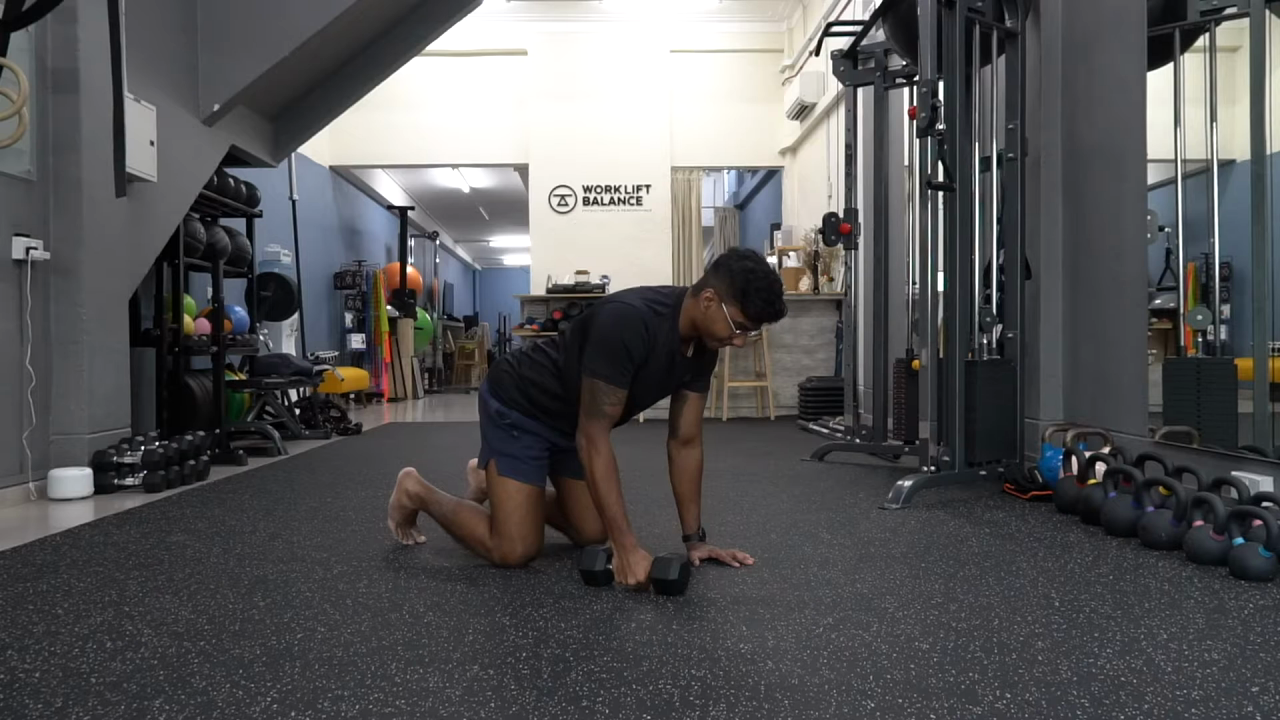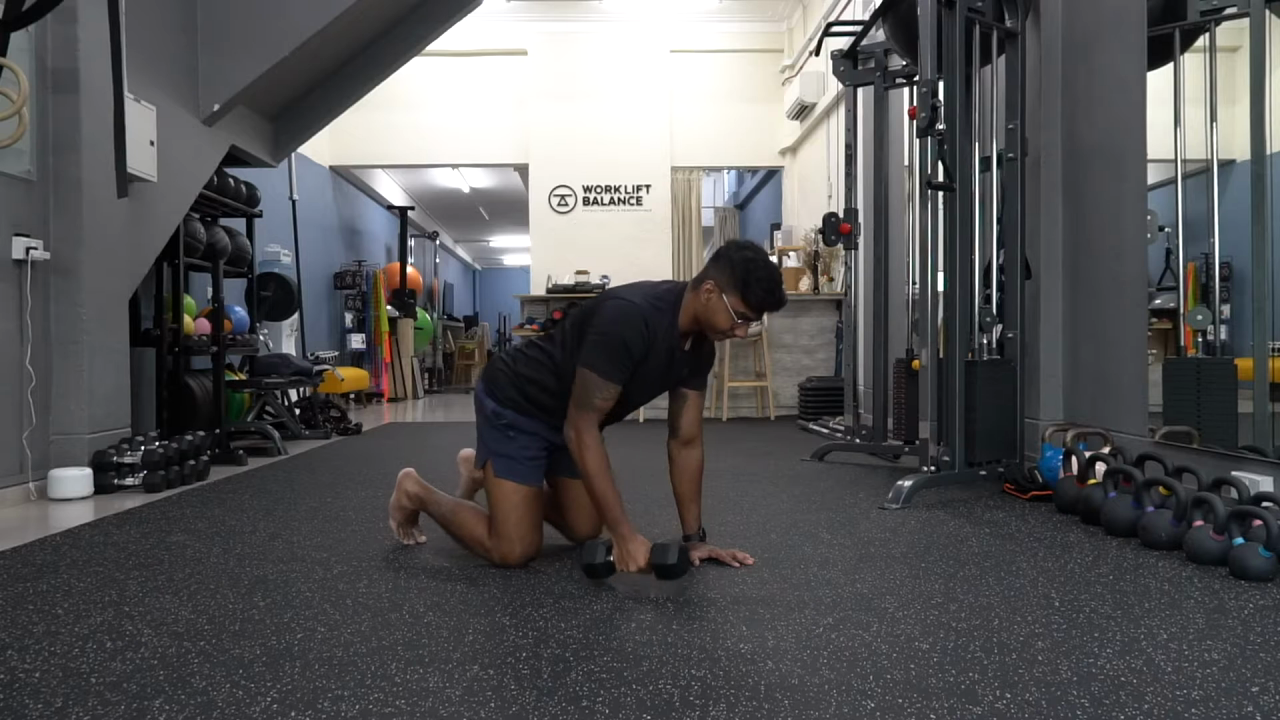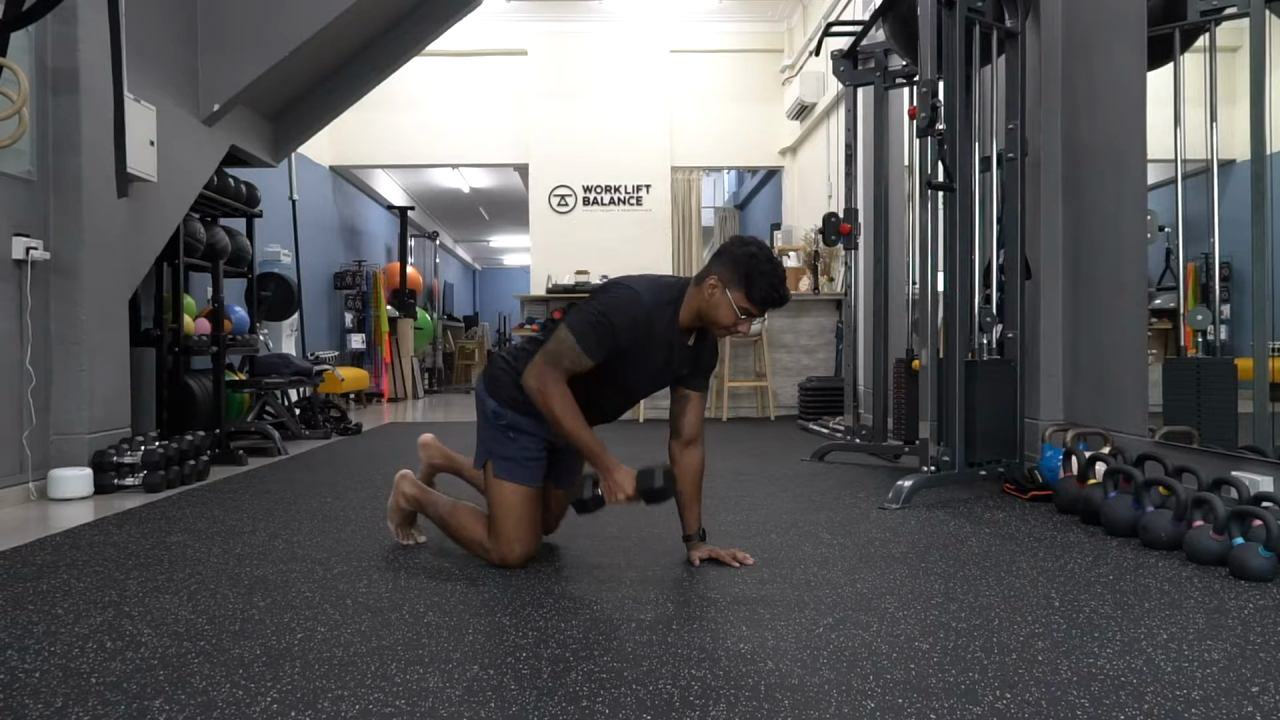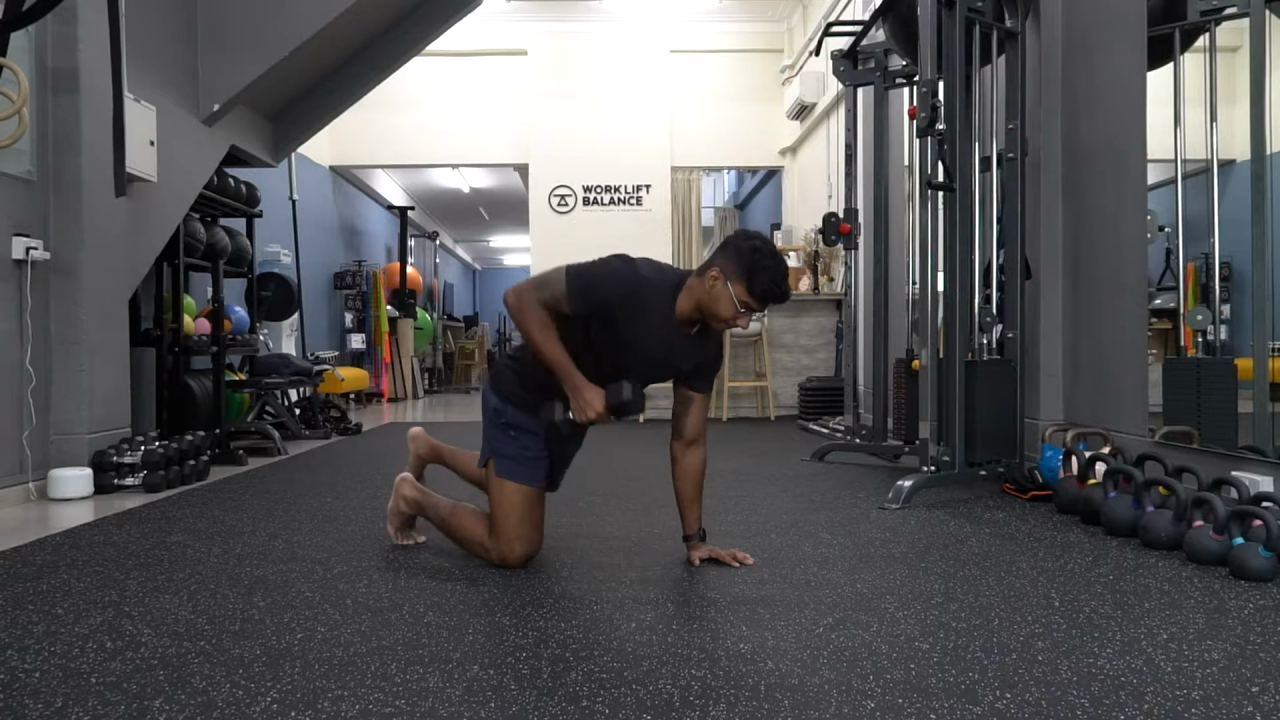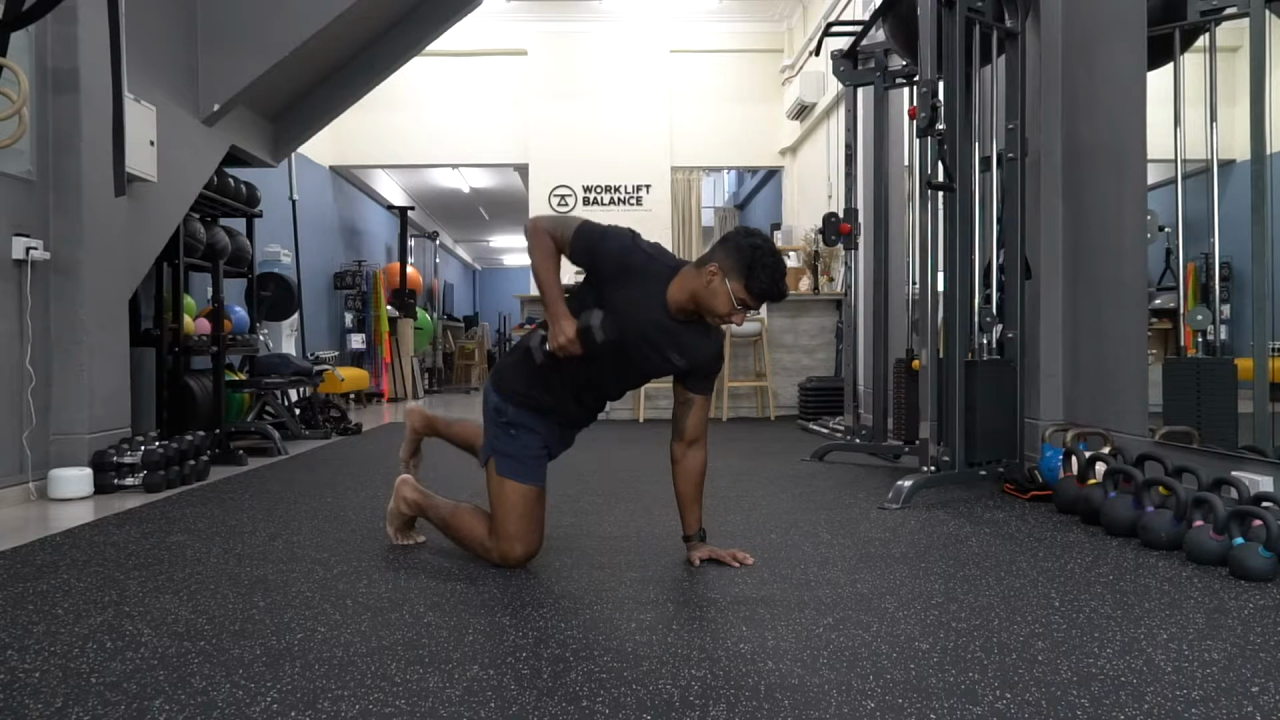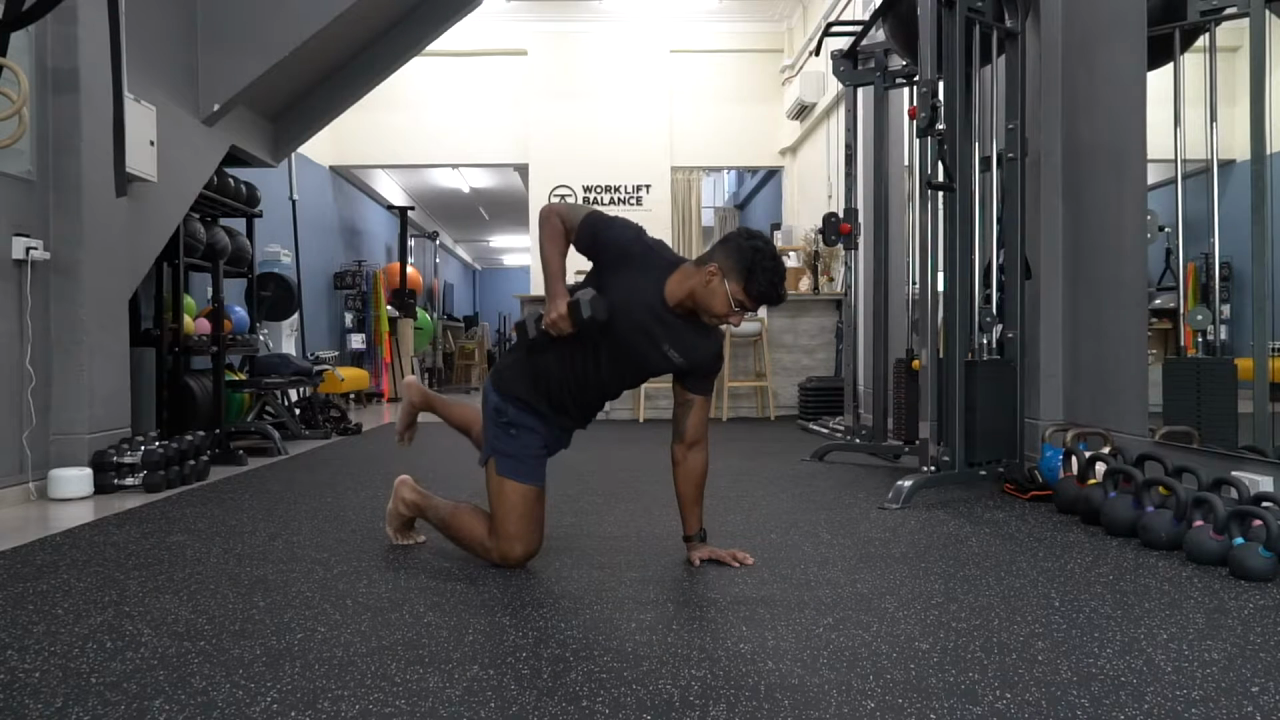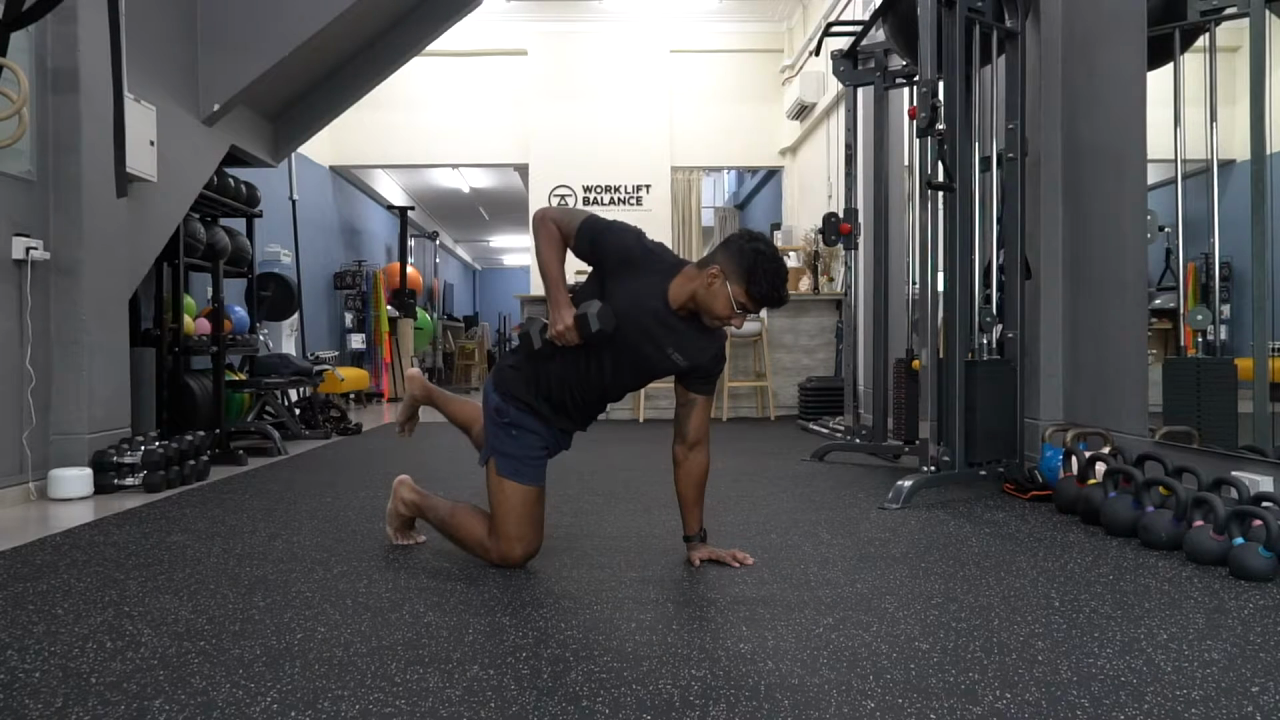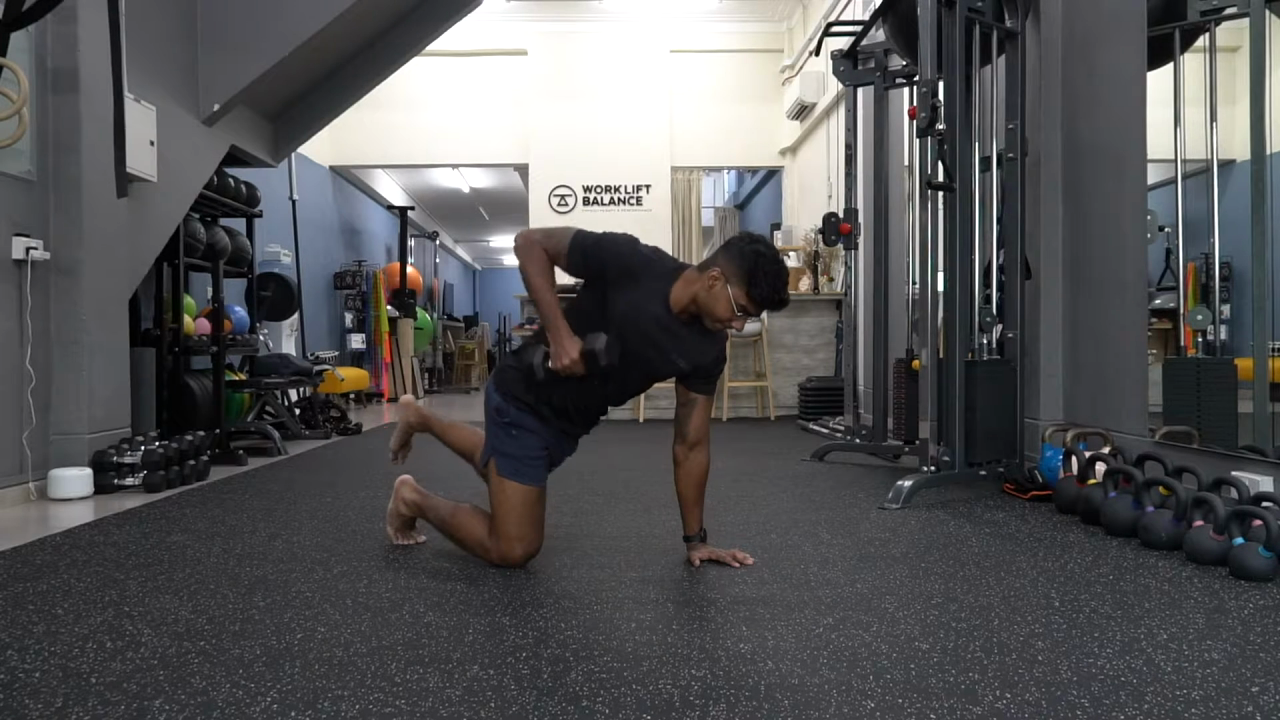
dt=0.3s
person 1, frame 1
left shoulder: (702, 348)
right shoulder: (628, 321)
left elbow: (685, 442)
right elbow: (593, 437)
left wrist: (694, 539)
right wrist: (626, 545)
left hip: (570, 416)
right hip: (518, 405)
left knee: (591, 534)
right knee: (514, 550)
left ankle: (491, 480)
right ankle: (416, 492)
person 1, frame 2
left shoulder: (700, 347)
right shoulder: (630, 317)
left elbow: (685, 441)
right elbow: (581, 427)
left wrist: (695, 538)
right wrist: (624, 533)
left hip: (568, 414)
right hip: (514, 403)
left knee: (584, 531)
right knee: (514, 550)
left ankle: (482, 470)
right ankle: (415, 492)
person 1, frame 3
left shoulder: (702, 345)
right shoulder: (632, 305)
left elbow: (686, 441)
right elbow: (540, 379)
left wrist: (694, 538)
right wrist: (607, 466)
left hip: (565, 413)
right hip: (516, 401)
left knee: (544, 523)
right knee: (512, 550)
left ankle: (440, 456)
right ankle: (412, 494)
person 1, frame 4
left shoulder: (705, 348)
right shoulder: (633, 283)
left elbow: (688, 442)
right elbow: (522, 297)
left wrist: (694, 538)
right wrist: (576, 384)
left hip: (567, 413)
right hip: (520, 400)
left knee: (517, 494)
right knee: (513, 550)
left ankle: (429, 448)
right ankle: (413, 497)
person 1, frame 5
left shoulder: (705, 346)
right shoulder: (630, 260)
left elbow: (688, 443)
right elbow: (540, 230)
left wrist: (695, 539)
right wrist: (558, 316)
left hip: (570, 414)
right hip: (523, 396)
left knee: (512, 466)
right knee: (513, 550)
left ankle: (425, 422)
right ankle: (414, 498)
person 1, frame 6
left shoulder: (703, 348)
right shoulder: (631, 251)
left elbow: (689, 444)
right elbow: (553, 215)
left wrist: (695, 539)
right wrist: (556, 295)
left hip: (569, 413)
right hip: (521, 393)
left knee: (501, 445)
right knee: (513, 549)
left ankle: (422, 398)
right ankle: (414, 499)
person 1, frame 7
left shoulder: (707, 348)
right shoulder: (632, 255)
left elbow: (691, 444)
right elbow: (547, 220)
left wrist: (695, 539)
right wrist: (559, 304)
left hip: (571, 415)
right hip: (523, 396)
left knee: (502, 449)
right knee: (512, 550)
left ankle: (424, 390)
right ankle: (413, 499)
person 1, frame 8
left shoulder: (708, 349)
right shoulder: (631, 263)
left elbow: (690, 445)
right elbow: (530, 243)
left wrist: (695, 540)
right wrist: (559, 334)
left hip: (572, 415)
right hip: (524, 398)
left knee: (505, 474)
right knee: (512, 549)
left ankle: (420, 417)
right ankle: (414, 499)
